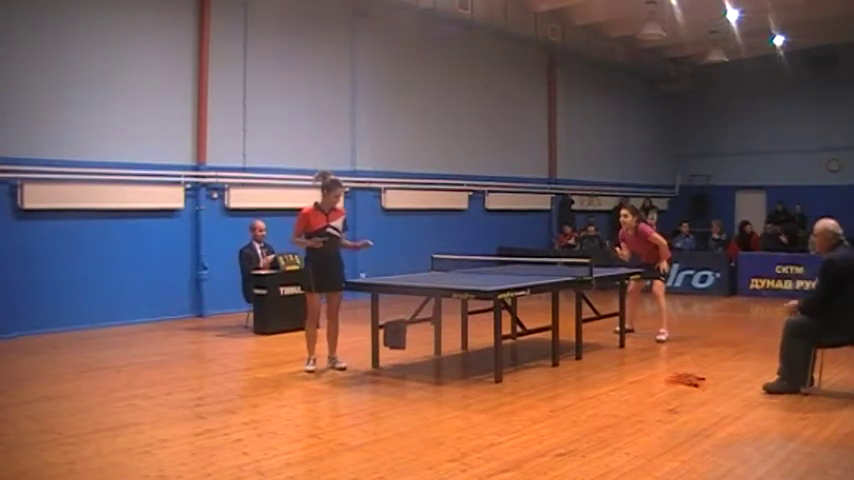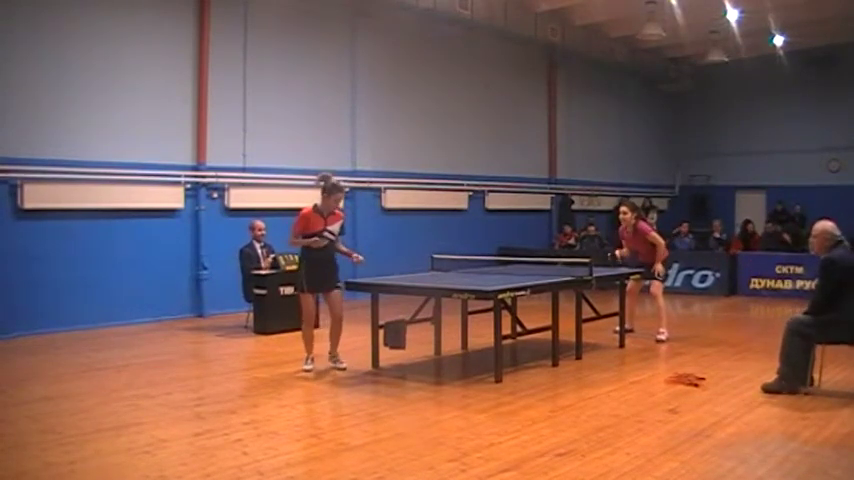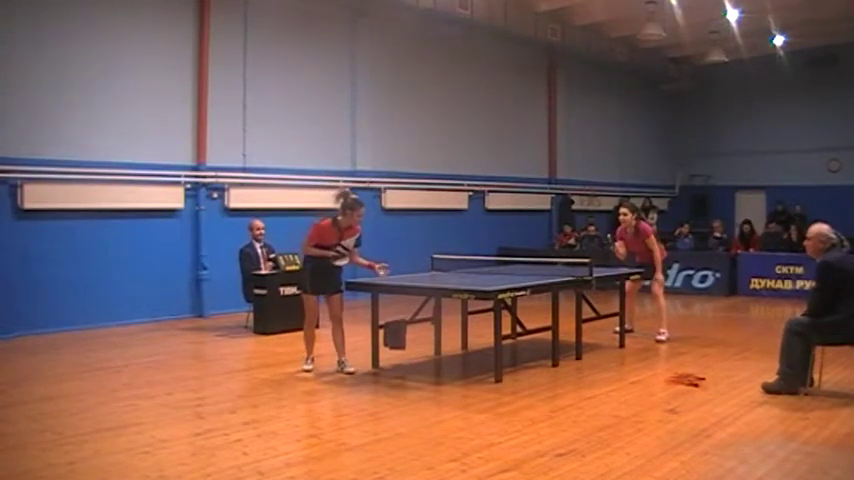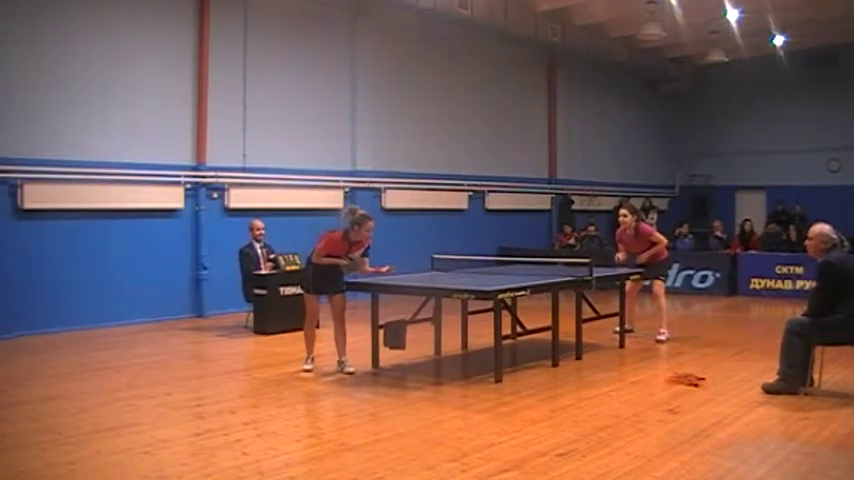
dt=0.7s
person 1, frame 1
left shoulder: (340, 214)
right shoulder: (307, 214)
right elbow: (295, 239)
left wrist: (357, 245)
right wrist: (310, 243)
left hip: (335, 267)
right hip: (315, 268)
left knee: (333, 316)
right knee: (313, 316)
left ankle: (333, 356)
right ankle: (311, 357)
person 1, frame 2
left shoulder: (339, 217)
right shoulder: (306, 215)
right elbow: (293, 241)
left wrist: (351, 254)
right wrist: (310, 241)
left hip: (330, 270)
right hip: (309, 270)
left knee: (338, 315)
right knee: (309, 319)
left ankle: (333, 354)
right ankle: (309, 357)
person 1, frame 3
left shoulder: (355, 231)
right shoulder: (323, 226)
left elbow: (354, 257)
right elbow: (306, 249)
left wrist: (373, 266)
right wrist: (327, 253)
left hip: (333, 275)
right hip: (314, 273)
left knee: (337, 318)
right knee: (311, 319)
left ankle: (342, 360)
right ankle: (309, 357)
person 1, frame 4
left shoulder: (364, 243)
right shoulder: (334, 238)
left elbow: (363, 267)
right elbow: (315, 258)
left wrist: (380, 270)
right wrist: (338, 261)
left hip: (335, 276)
right hip: (315, 274)
left knee: (340, 318)
right knee: (312, 319)
left ankle: (342, 360)
right ankle: (309, 357)
person 2, frame 1
left shoulder: (833, 260)
left elbow: (820, 296)
left wrist: (799, 305)
right wrist: (806, 304)
left knee: (794, 326)
right knee: (803, 323)
left ankle: (790, 380)
right ankle: (800, 377)
person 2, frame 2
left shoulder: (831, 260)
left elbow: (821, 298)
left wrist: (806, 314)
right wrist: (809, 314)
left knee: (796, 325)
right knee: (804, 325)
left ankle: (788, 380)
right ankle: (800, 377)
person 2, frame 3
left shoulder: (827, 263)
left elbow: (819, 303)
left wrist: (805, 316)
right wrist: (807, 315)
left knee: (795, 326)
right knee: (803, 325)
left ankle: (788, 381)
right ankle: (801, 376)
person 2, frame 4
left shoulder: (829, 263)
left elbow: (819, 304)
left wrist: (805, 316)
right wrist: (807, 316)
left knee: (795, 326)
right knee: (804, 324)
left ankle: (788, 381)
right ankle: (801, 376)
person 3, frame 1
left shoulder: (642, 229)
right shoulder: (623, 233)
left elbow: (663, 243)
right elbow: (627, 256)
left wrist: (663, 260)
right wrist: (620, 253)
left hip: (659, 262)
right hip: (645, 262)
left knee: (657, 292)
right knee: (631, 291)
left ankle: (664, 330)
right ankle: (629, 324)
person 3, frame 2
left shoulder: (641, 227)
right shoulder: (623, 230)
left elbow: (661, 243)
right elbow: (628, 251)
left wrist: (658, 262)
right wrist: (620, 253)
left hip: (657, 261)
right hip: (643, 261)
left knee: (655, 291)
right knee: (630, 290)
left ankle: (663, 330)
right ankle: (629, 325)
person 3, frame 3
left shoulder: (643, 228)
right shoulder: (621, 231)
left elbow: (656, 250)
right elbow: (622, 255)
left wrist: (658, 272)
right wrist: (616, 248)
left hip: (657, 262)
right hip: (641, 262)
left knee: (657, 292)
right knee: (629, 291)
left ankle: (663, 330)
right ankle: (628, 325)
person 3, frame 4
left shoulder: (643, 229)
right shoulder: (620, 233)
left elbow: (664, 241)
right elbow: (624, 254)
left wrist: (647, 254)
right wrist: (619, 256)
left hip: (658, 261)
right hip: (642, 262)
left knee: (658, 291)
right knee: (629, 291)
left ankle: (663, 330)
right ankle: (628, 325)
